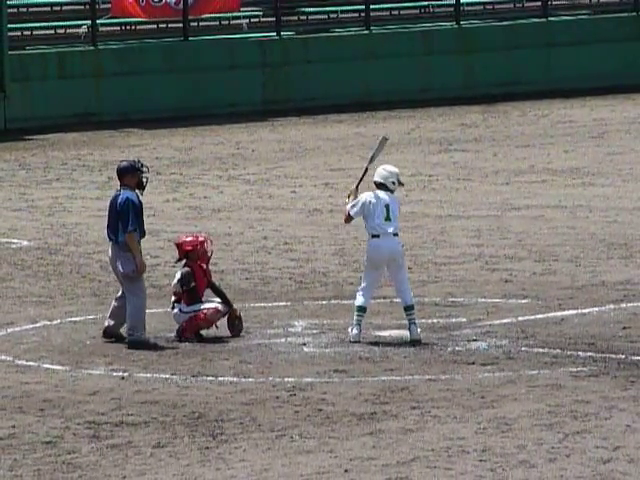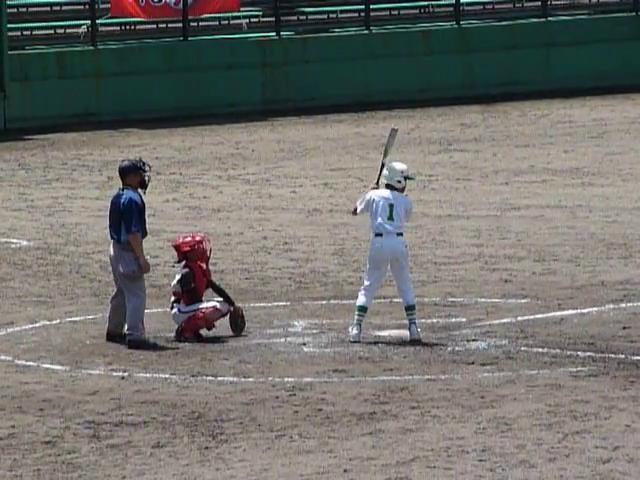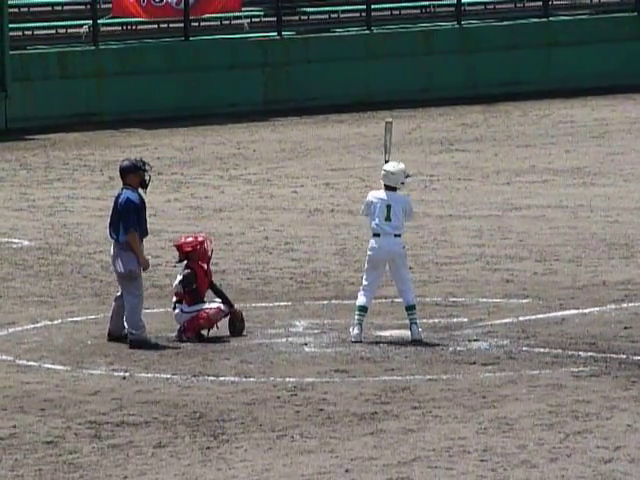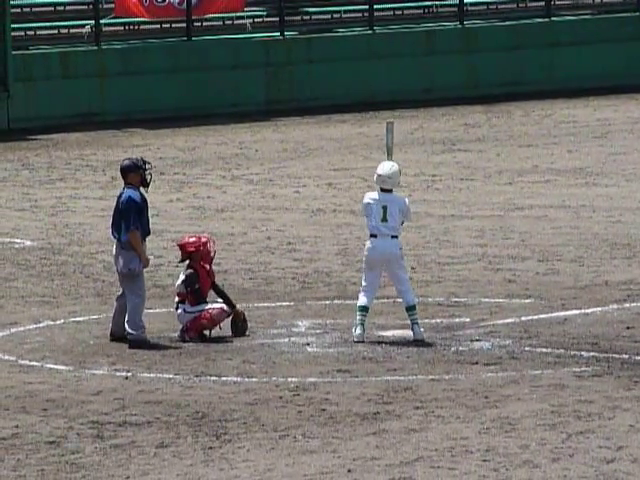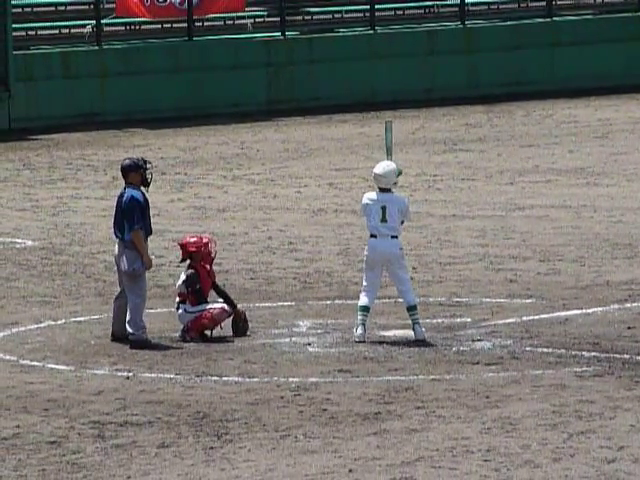
dt=0.2s
person 1, frame 1
left shoulder: (117, 197)
right shoulder: (130, 198)
right elbow: (130, 231)
right wrist: (139, 257)
left hip: (117, 250)
right hip: (126, 252)
left knee: (126, 292)
right knee: (137, 295)
left ankle: (111, 327)
right ankle: (136, 337)
person 1, frame 2
left shoulder: (118, 196)
right shoulder: (132, 198)
right elbow: (133, 232)
right wrist: (142, 257)
left hip: (117, 249)
right hip: (127, 251)
left knee: (122, 293)
right knee: (136, 294)
left ankle: (114, 330)
right ankle: (135, 336)
person 1, frame 3
left shoulder: (123, 196)
right shoulder: (131, 198)
right elbow: (131, 231)
right wrist: (141, 256)
left hip: (120, 249)
right hip: (128, 251)
left knee: (125, 293)
right knee: (134, 294)
left ankle: (116, 331)
right ankle: (136, 336)
person 1, frame 4
left shoulder: (126, 195)
right shoulder: (132, 197)
right elbow: (132, 230)
right wrist: (143, 254)
left hip: (123, 249)
right hip: (130, 250)
left knee: (127, 292)
right knee: (136, 294)
left ankle: (118, 331)
right ankle: (135, 335)
person 1, frame 5
left shoulder: (124, 195)
right shoulder: (135, 197)
right elbow: (136, 229)
right wrist: (145, 254)
left hip: (123, 248)
right hip: (133, 250)
left knee: (125, 293)
right knee: (137, 294)
left ankle: (119, 331)
right ankle: (136, 335)
person 2, frame 1
left shoulder: (366, 197)
right shoulder: (395, 201)
left elbow: (347, 219)
left wrist: (351, 198)
left hip: (375, 245)
right hip: (395, 244)
left knee: (366, 289)
right knee: (404, 288)
left ankle: (356, 330)
right ankle: (413, 329)
person 2, frame 2
left shoulder: (373, 195)
right shoulder: (406, 201)
left elbow: (355, 211)
left hip: (379, 244)
right hip: (398, 244)
left knee: (368, 288)
right knee: (406, 288)
left ankle: (356, 329)
right ankle: (413, 329)
person 2, frame 3
left shoulder: (373, 196)
right shoulder: (405, 201)
left elbow: (365, 212)
left hip: (376, 244)
right hip: (396, 245)
left knee: (367, 288)
right knee: (405, 288)
left ankle: (357, 329)
right ankle: (414, 329)
person 2, frame 4
left shoulder: (368, 198)
right shoulder: (402, 202)
left hip: (374, 245)
right hip: (393, 246)
left knee: (367, 289)
right knee: (404, 288)
left ankle: (359, 329)
right ankle: (416, 329)
person 2, frame 5
left shoulder: (367, 198)
right shoulder: (401, 201)
left hip: (373, 245)
right hip: (394, 246)
left knee: (368, 289)
right knee: (405, 288)
left ankle: (360, 329)
right ankle: (417, 329)
person 3, frame 1
left shoulder: (200, 268)
right shoulder: (187, 271)
left elbow: (214, 288)
right elbow: (193, 297)
left wrist: (232, 307)
right wrist: (206, 315)
left hip: (193, 307)
right hip: (182, 312)
left knee: (224, 306)
right knee: (215, 309)
left ankle: (192, 328)
right ankle: (185, 330)
person 3, frame 2
left shoulder: (200, 268)
right shoulder: (186, 272)
left elbow: (215, 287)
right elbow: (193, 297)
left wrist: (233, 305)
right wrist: (207, 319)
left hip: (192, 308)
right hip: (181, 312)
left knee: (225, 306)
right knee: (214, 308)
left ankle: (192, 328)
right ankle: (184, 330)
person 3, frame 3
left shoulder: (201, 268)
right shoulder: (188, 272)
left elbow: (215, 288)
right elbow: (195, 298)
left wrist: (233, 307)
right wrist: (209, 318)
left hip: (193, 307)
right hip: (183, 312)
left knee: (226, 307)
right knee: (217, 309)
left ankle: (194, 329)
right ankle: (186, 330)
person 3, frame 4
left shoulder: (203, 268)
right shoulder: (191, 272)
left elbow: (217, 289)
right elbow: (198, 298)
left wrist: (234, 308)
right wrist: (211, 316)
left hip: (196, 307)
right hip: (185, 312)
left knee: (228, 307)
right knee: (220, 310)
left ankle: (196, 329)
right ankle: (188, 330)
person 3, frame 5
left shoulder: (204, 268)
right shoulder: (192, 272)
left elbow: (218, 289)
right elbow: (199, 298)
left wrist: (235, 308)
right wrist: (212, 315)
left hip: (197, 308)
right hip: (186, 312)
left knee: (229, 307)
right knee: (222, 310)
left ankle: (197, 329)
right ankle: (189, 329)
